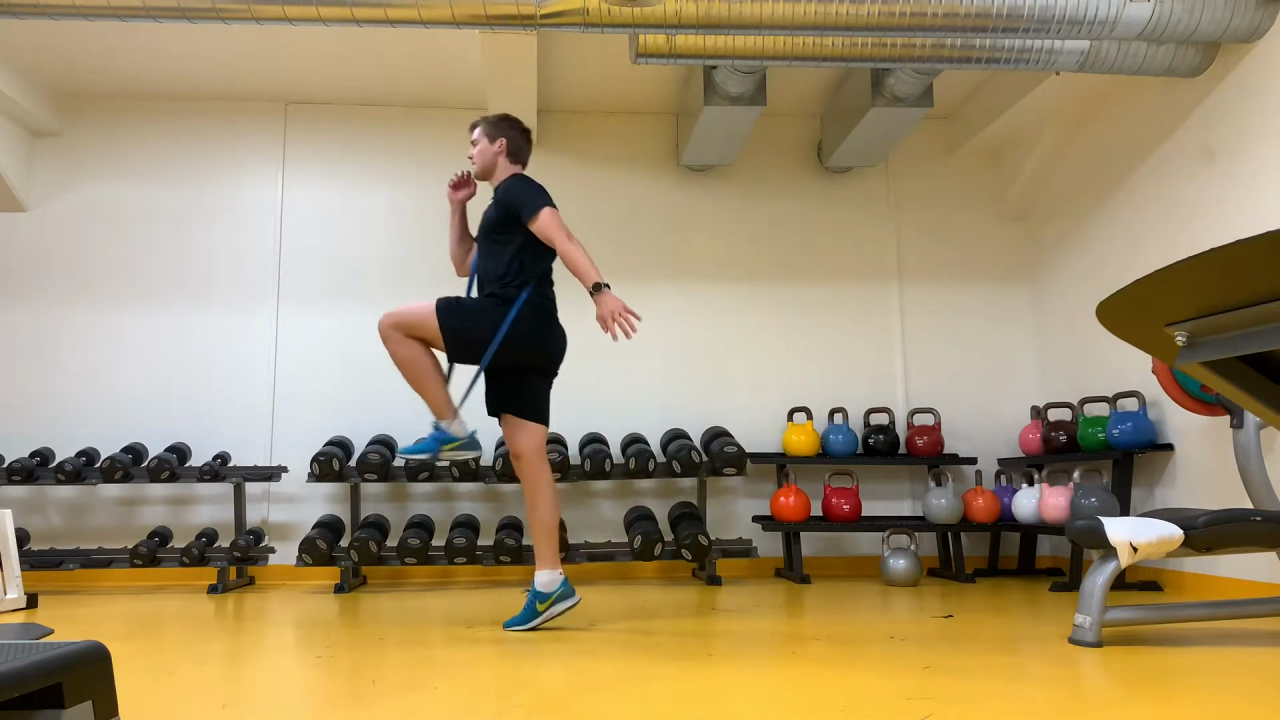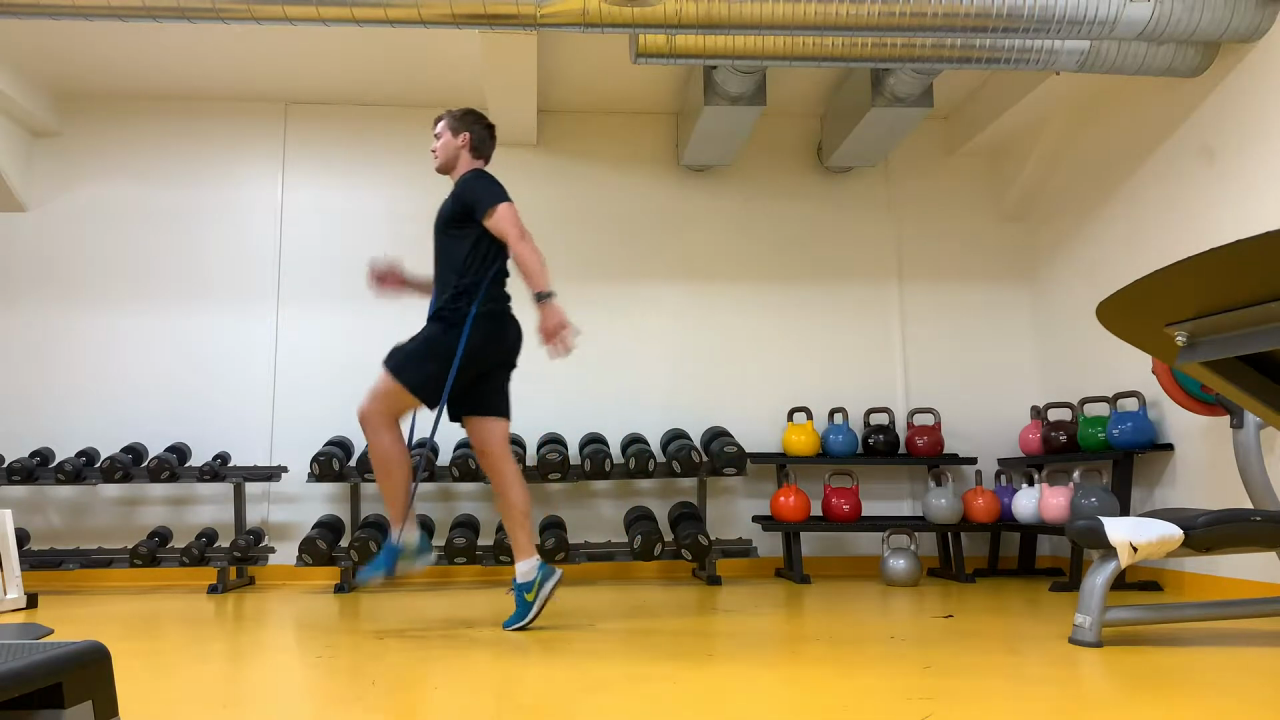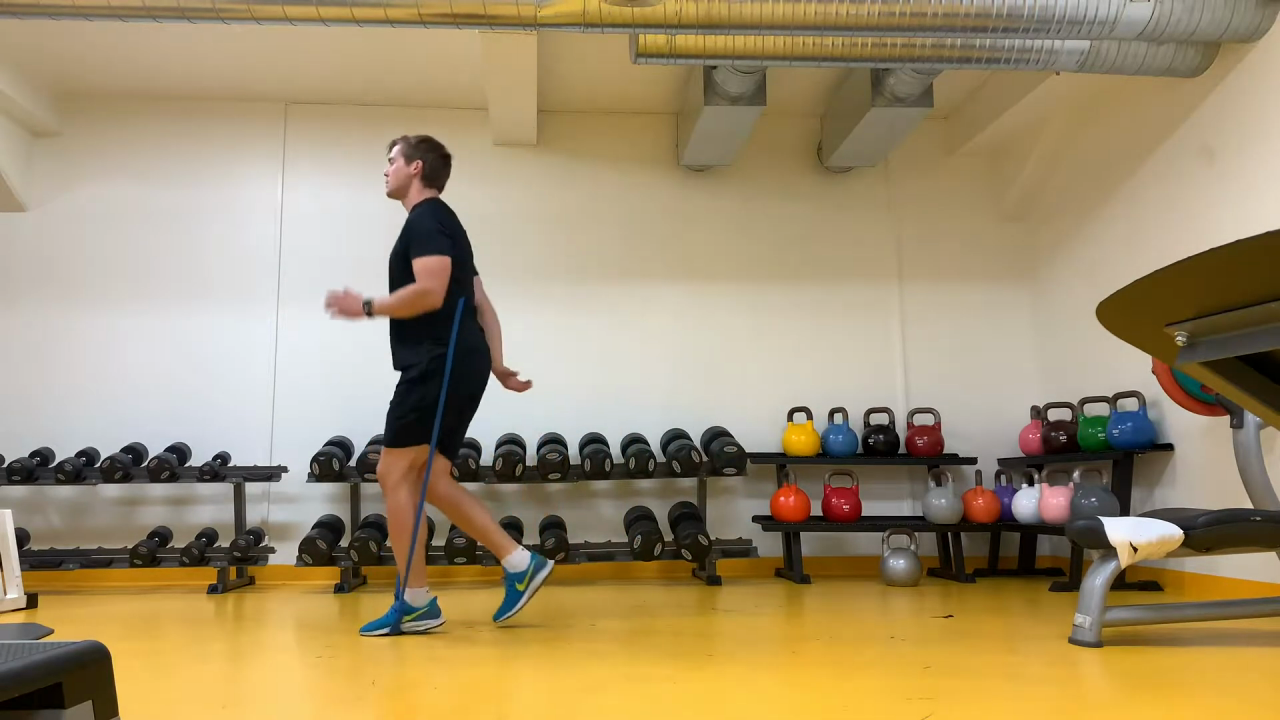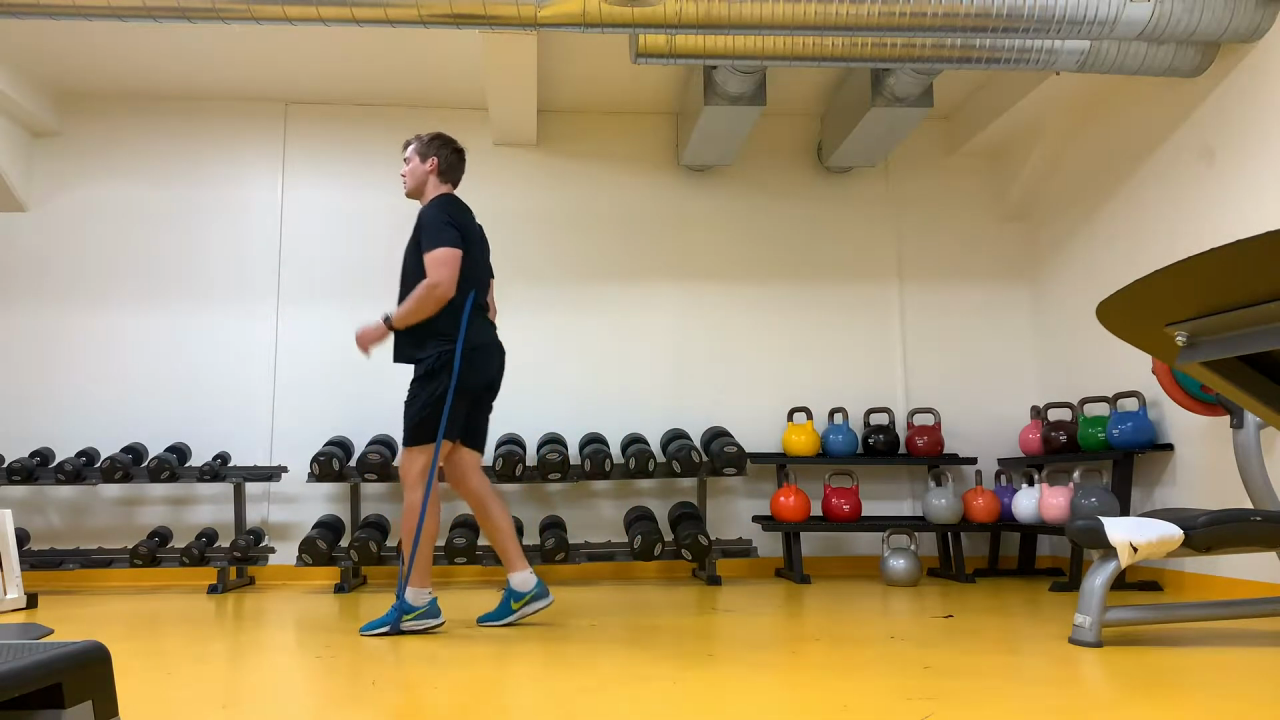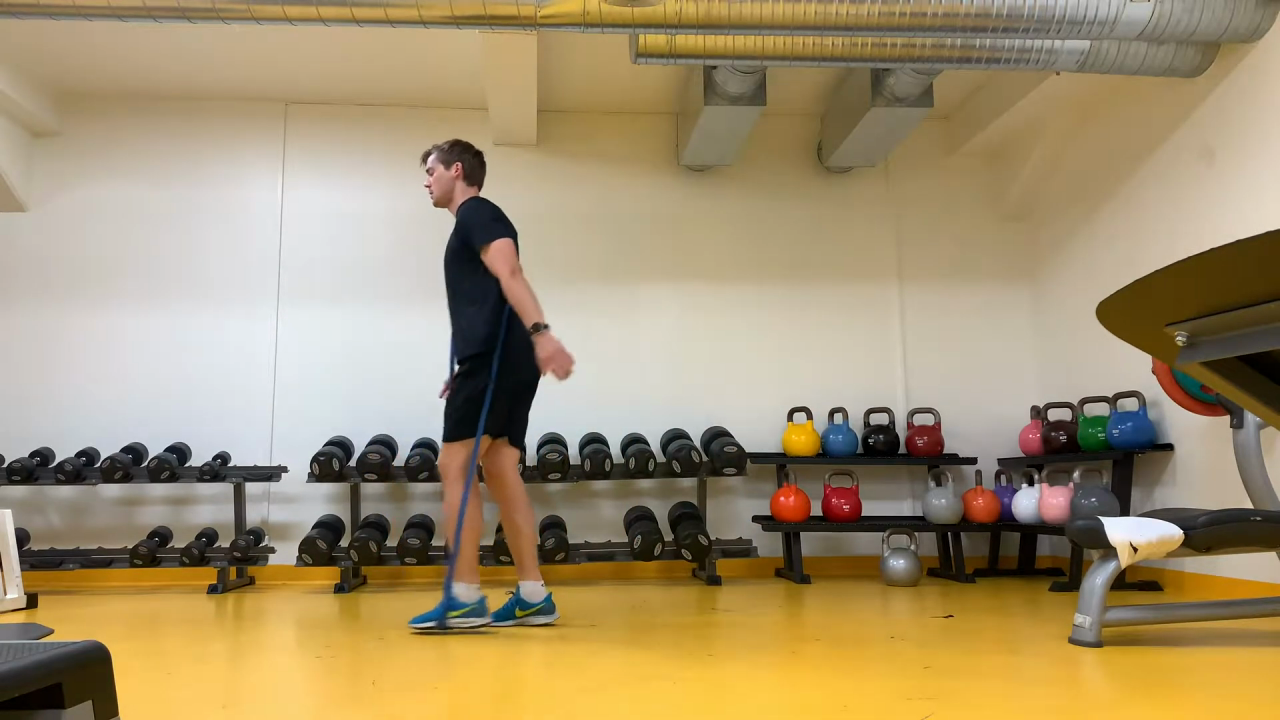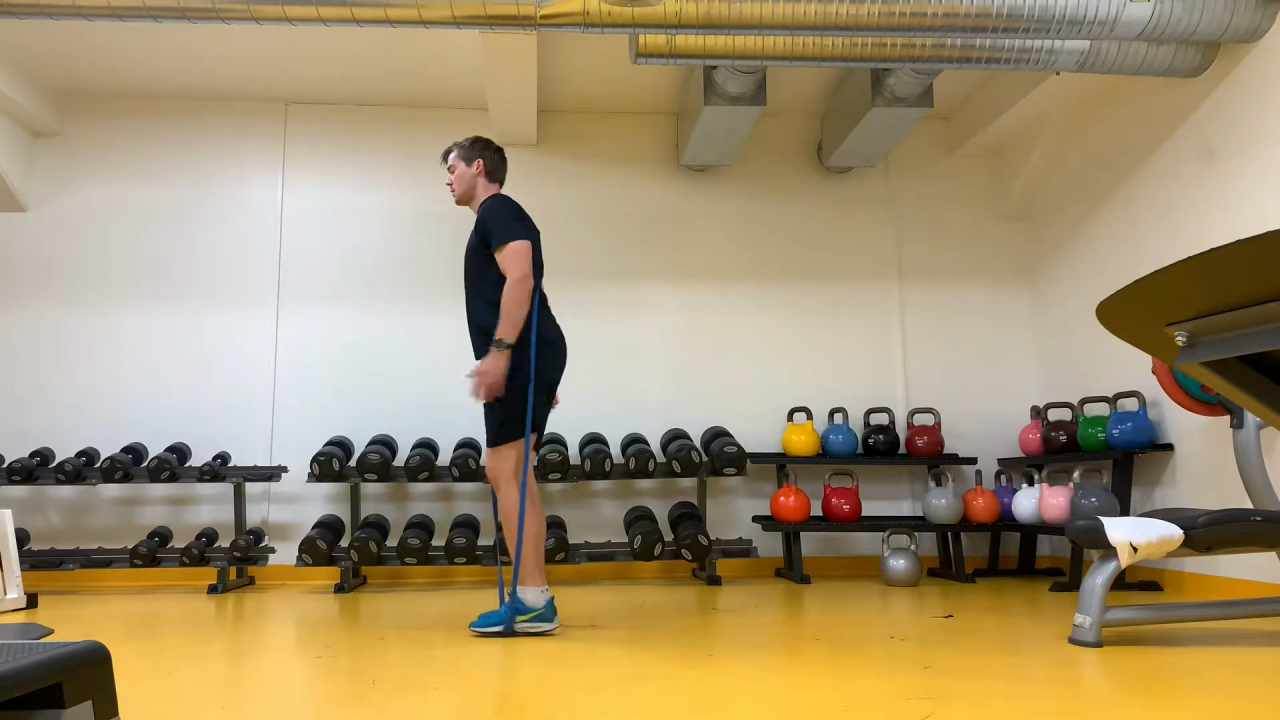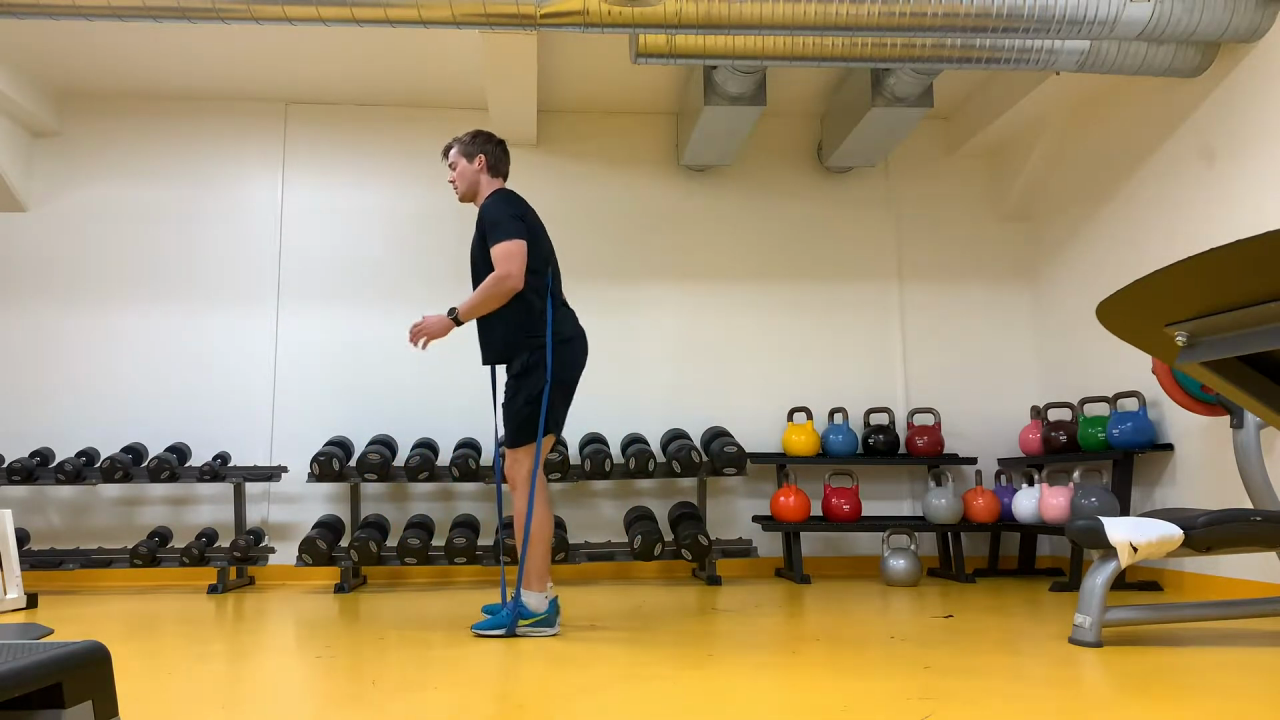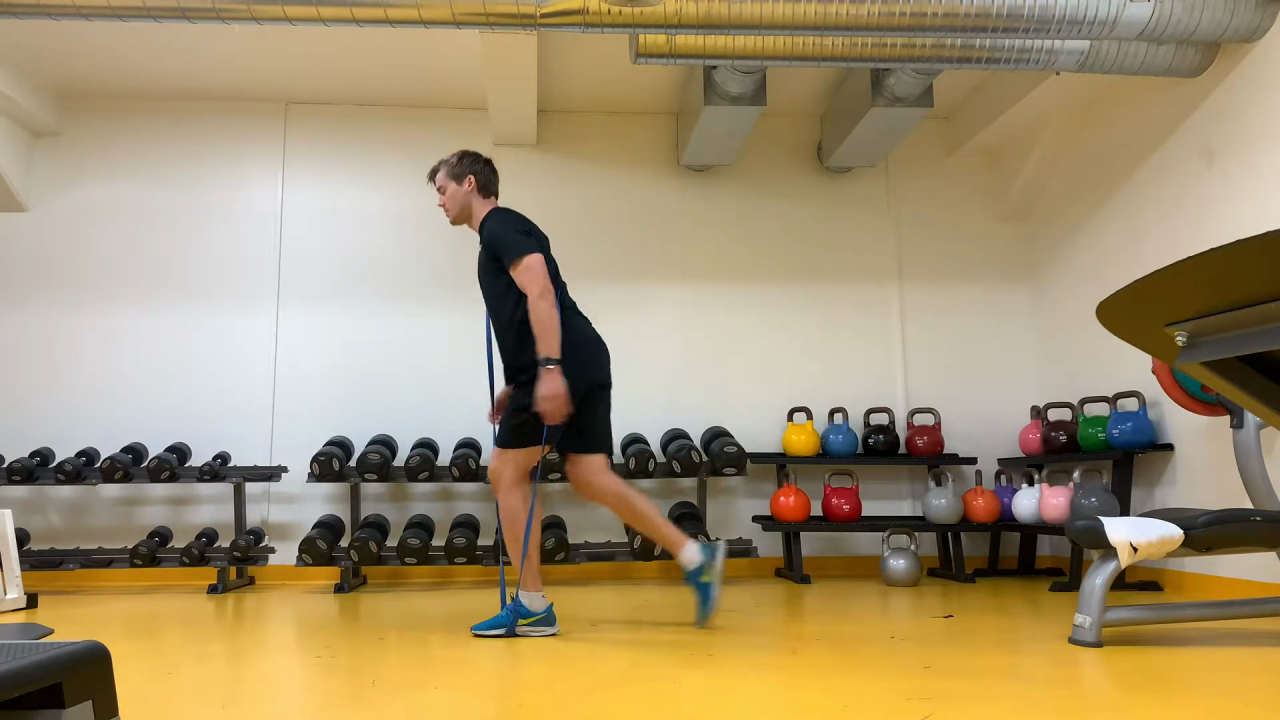
dt=0.3s
person 1, frame 1
left shoulder: (519, 190)
right shoulder: (503, 205)
left elbow: (562, 239)
right elbow: (464, 264)
left wrist: (600, 291)
right wrist: (458, 208)
left hip: (516, 322)
right hip: (525, 337)
left knee: (394, 323)
right knee: (527, 456)
left ankle: (450, 429)
right ankle: (550, 585)
person 1, frame 2
left shoulder: (476, 186)
right shoulder: (467, 199)
left elbow: (518, 239)
left wrist: (545, 299)
right wrist: (408, 282)
left hip: (466, 330)
right hip: (481, 335)
left knee: (376, 415)
right knee: (494, 454)
left ankle: (403, 541)
right ankle: (530, 572)
person 1, frame 3
left shoulder: (425, 219)
right shoulder: (444, 224)
left elbow: (430, 293)
right elbow: (481, 304)
left wrist: (366, 306)
right wrist: (497, 364)
left hip: (439, 365)
right hip: (457, 364)
left knee: (395, 476)
right knee: (434, 481)
left ankle: (416, 602)
right ankle: (521, 563)
person 1, frame 4
left shoulder: (439, 213)
right shoulder: (466, 223)
left elbow: (440, 286)
left wrist: (386, 324)
left hip: (450, 359)
right hip: (475, 358)
left knee: (415, 473)
right knee: (466, 475)
left ankle: (417, 601)
right ankle: (525, 585)
person 1, frame 5
left shoulder: (476, 213)
right shoulder: (475, 221)
left elbow: (509, 275)
left wrist: (540, 331)
right wrist: (460, 375)
left hip: (498, 356)
right hip: (497, 358)
left knee: (454, 466)
right knee: (503, 474)
left ankle: (464, 596)
right ankle: (533, 595)
person 1, frame 6
left shoulder: (498, 211)
right shoulder: (497, 219)
left elbow: (521, 280)
left wrist: (498, 350)
left hip: (526, 360)
right hip: (529, 361)
left knee: (503, 472)
right knee: (516, 475)
left ankle: (532, 601)
right ankle: (535, 597)
person 1, frame 7
left shoulder: (500, 206)
right shoulder: (506, 212)
left elbow: (510, 278)
left wrist: (450, 318)
left hip: (542, 352)
right hip: (545, 351)
left knee: (521, 471)
right knee: (524, 473)
left ankle: (534, 605)
right ankle: (541, 591)
person 1, frame 8
left shoulder: (500, 227)
right shoulder: (501, 232)
left elbow: (541, 295)
left wrist: (548, 368)
right wrist: (515, 387)
left hip: (557, 367)
right hip: (578, 365)
left knee: (505, 473)
right knee: (590, 478)
left ankle: (532, 607)
right ankle: (694, 558)
